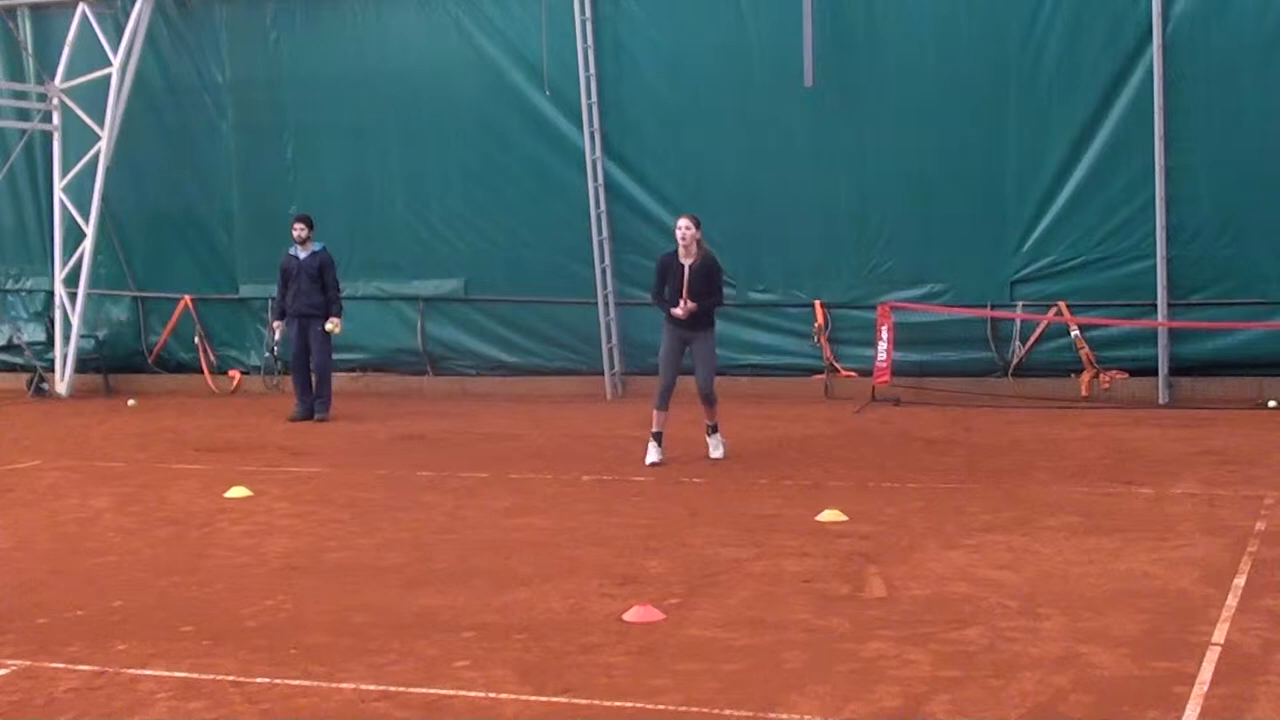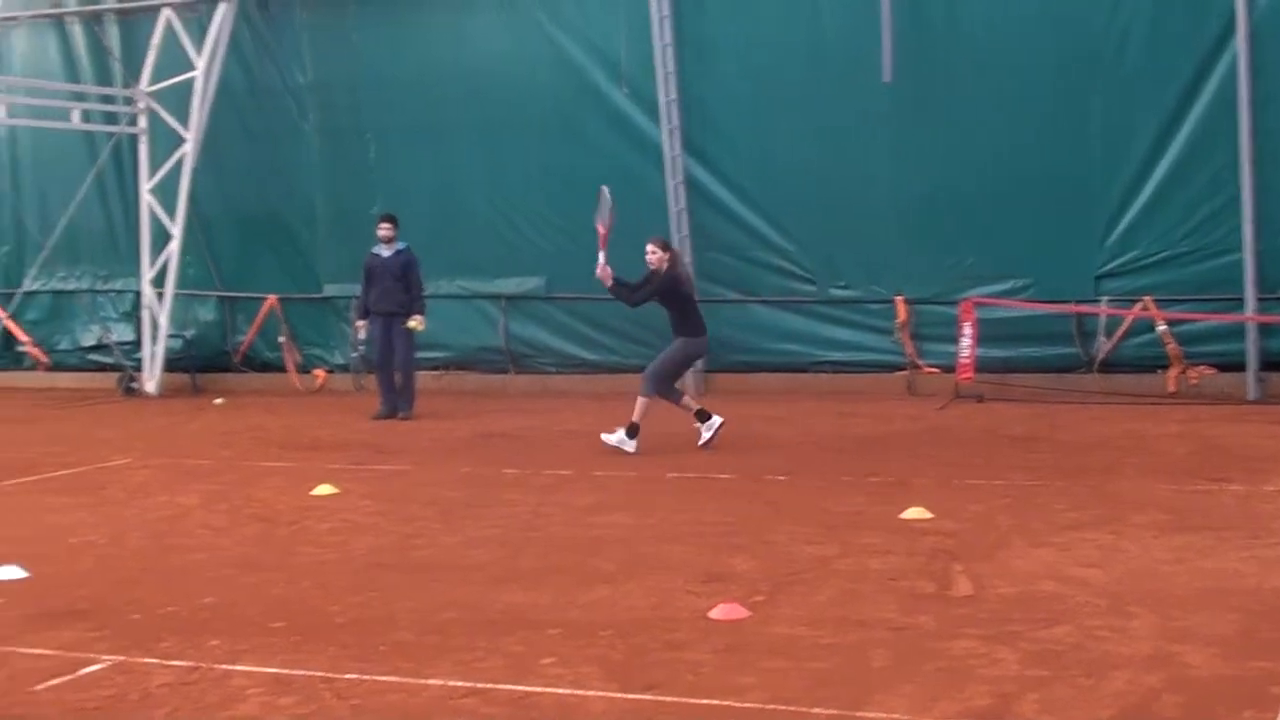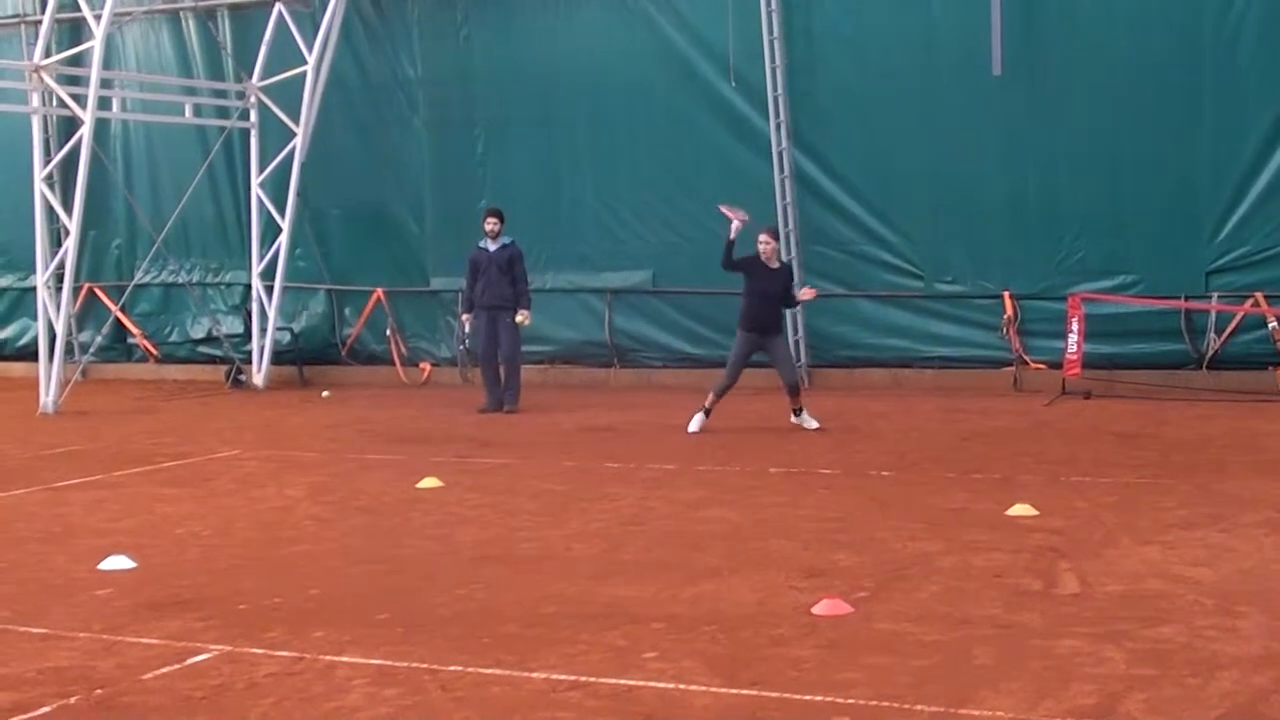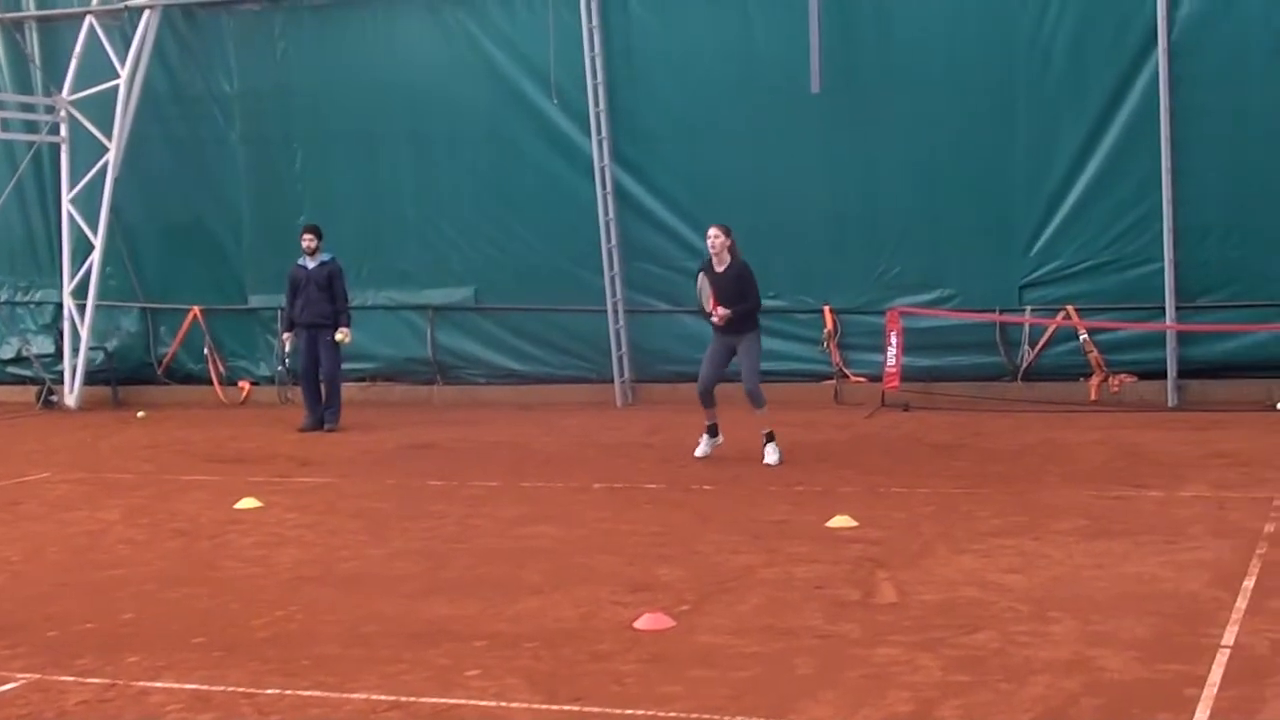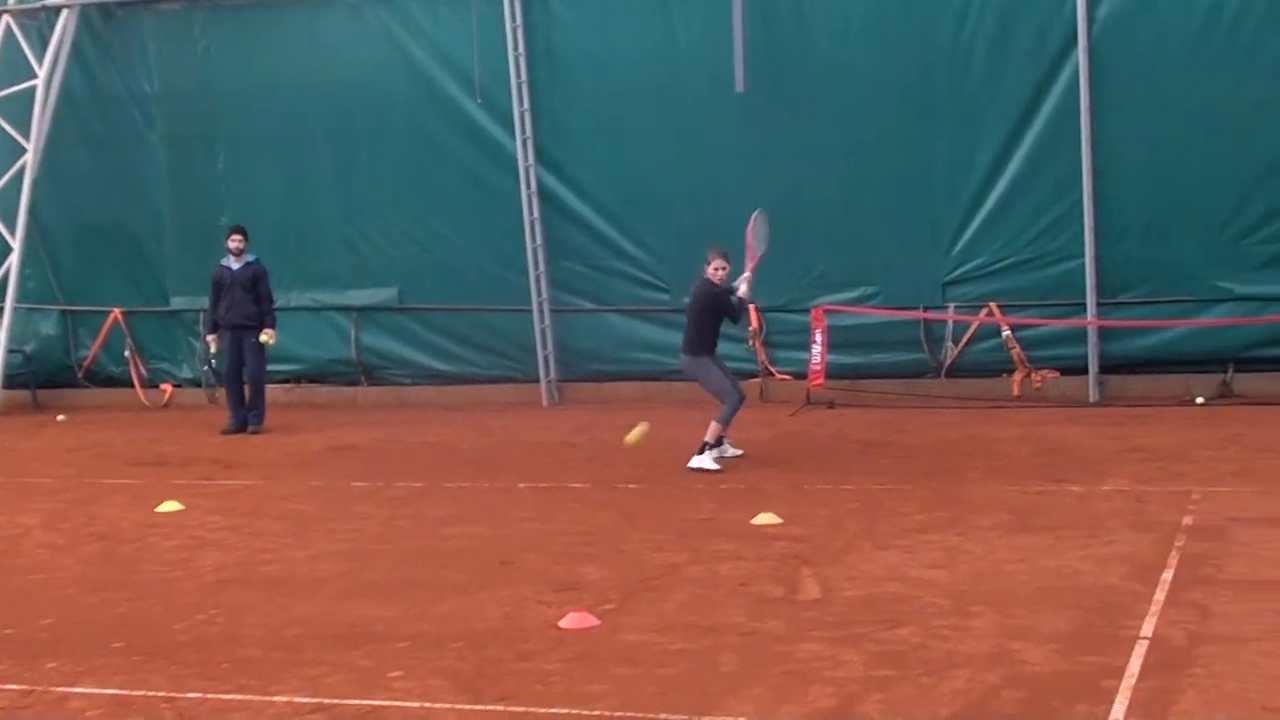
dt=1s
person 1, frame 1
left shoulder: (709, 262)
right shoulder: (666, 261)
left elbow: (718, 298)
right elbow: (656, 296)
left wrist: (697, 307)
right wrist: (671, 309)
left hip: (703, 331)
right hip: (674, 329)
left knee: (705, 387)
right knee: (665, 385)
left ankle: (713, 434)
right ankle: (655, 445)
person 1, frame 2
left shoulder: (666, 278)
right shoulder: (655, 274)
left elbow: (635, 301)
right elbow: (635, 290)
left wrist: (609, 285)
right wrist: (611, 278)
left hip: (691, 340)
right hip: (691, 340)
left knee: (650, 378)
right knee: (663, 386)
left ankle: (629, 436)
right ankle: (708, 420)
person 1, frame 3
left shoulder: (786, 270)
right shoulder: (751, 263)
left elbow: (786, 302)
right elbow: (727, 264)
left wrist: (799, 298)
right wrist: (732, 237)
left hip: (775, 335)
right hip: (749, 333)
left knee: (792, 381)
right knee: (729, 380)
left ankle: (799, 412)
right ankle: (703, 413)
person 1, frame 4
left shoulder: (741, 269)
right shoulder: (704, 271)
left elbow: (755, 304)
left wrist: (730, 313)
right wrist: (713, 316)
left hip: (747, 334)
right hip: (721, 336)
left knee: (750, 387)
right knee: (704, 385)
left ankle: (770, 442)
right ankle: (712, 434)
person 1, frame 5
left shoulder: (711, 286)
right shoulder: (711, 292)
right elbow: (735, 314)
left wrist: (735, 288)
right wrist: (742, 297)
left hip: (707, 354)
right hip: (695, 358)
left knee: (738, 396)
right knee: (733, 399)
left ankle: (718, 443)
right ankle: (702, 454)
person 2, frame 1
left shoulder: (323, 257)
right shoulder: (287, 259)
left elbow: (332, 288)
right elbow: (282, 291)
left wrist: (335, 314)
right wrist: (278, 317)
left hip: (318, 318)
right hip: (295, 319)
left knee: (321, 362)
right knee: (298, 363)
left ankle: (322, 407)
right ankle: (304, 407)
person 2, frame 2
left shoulder: (406, 256)
right shoulder: (371, 258)
left elbow: (416, 287)
right elbow: (366, 289)
left wrist: (418, 311)
right wrist: (362, 316)
left hip: (402, 316)
right hip: (379, 317)
left knee: (404, 361)
right knee: (382, 361)
left ankle: (405, 405)
right ankle: (389, 405)
person 2, frame 3
left shoulder: (512, 250)
right shoulder: (477, 253)
left elbow: (521, 281)
right elbow: (470, 284)
left wrist: (524, 306)
right wrist: (466, 310)
left hip: (507, 310)
right hip: (483, 311)
left knee: (509, 354)
right knee: (486, 355)
left ankle: (510, 399)
right ankle: (493, 398)
person 2, frame 4
left shoulder: (331, 267)
right shoulder: (296, 270)
left elbow: (341, 298)
right elbow: (290, 302)
left wrist: (344, 324)
right wrist: (287, 328)
left hip: (327, 328)
right hip: (304, 329)
left knee: (330, 372)
right knee: (306, 373)
left ankle: (331, 417)
right ankle: (314, 417)
person 2, frame 5
left shoulder: (256, 267)
right shoulder: (219, 271)
left elbow: (266, 299)
right elbow: (213, 302)
left wrist: (269, 325)
right wrist: (211, 330)
left hip: (252, 329)
right hip: (228, 330)
left knee: (255, 374)
right knee: (230, 375)
left ankle: (255, 419)
right ankle: (238, 419)
